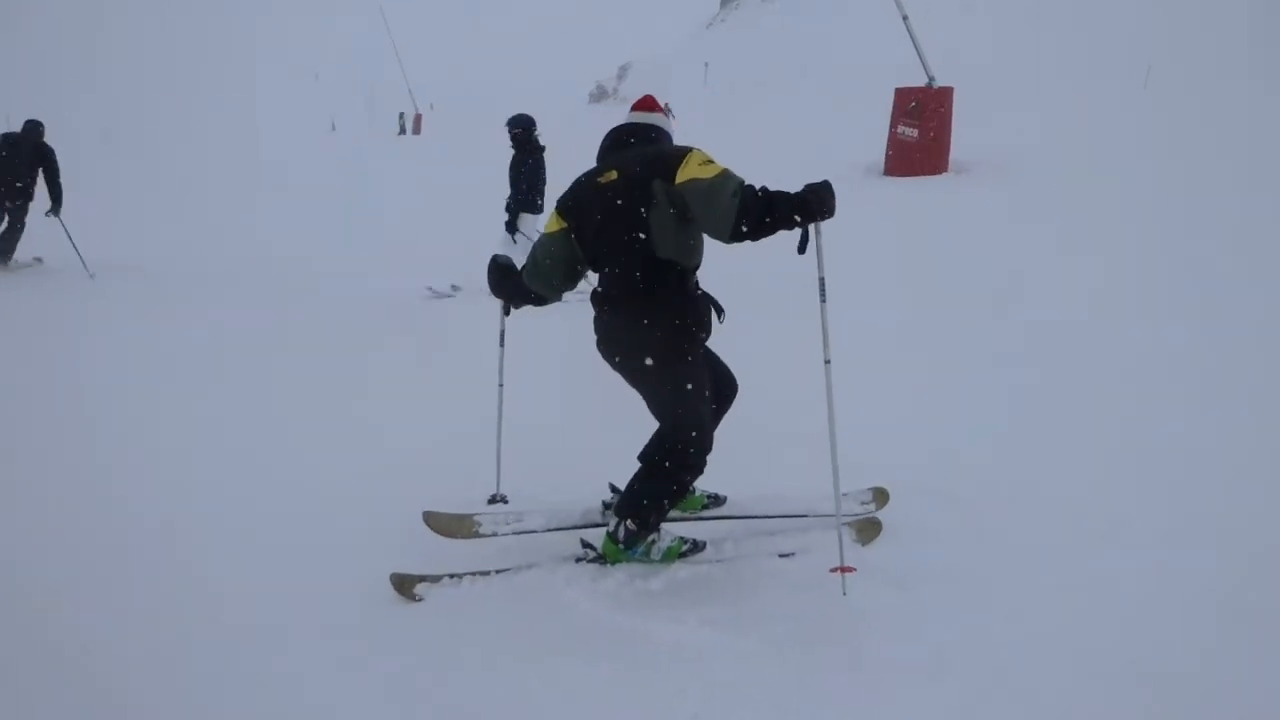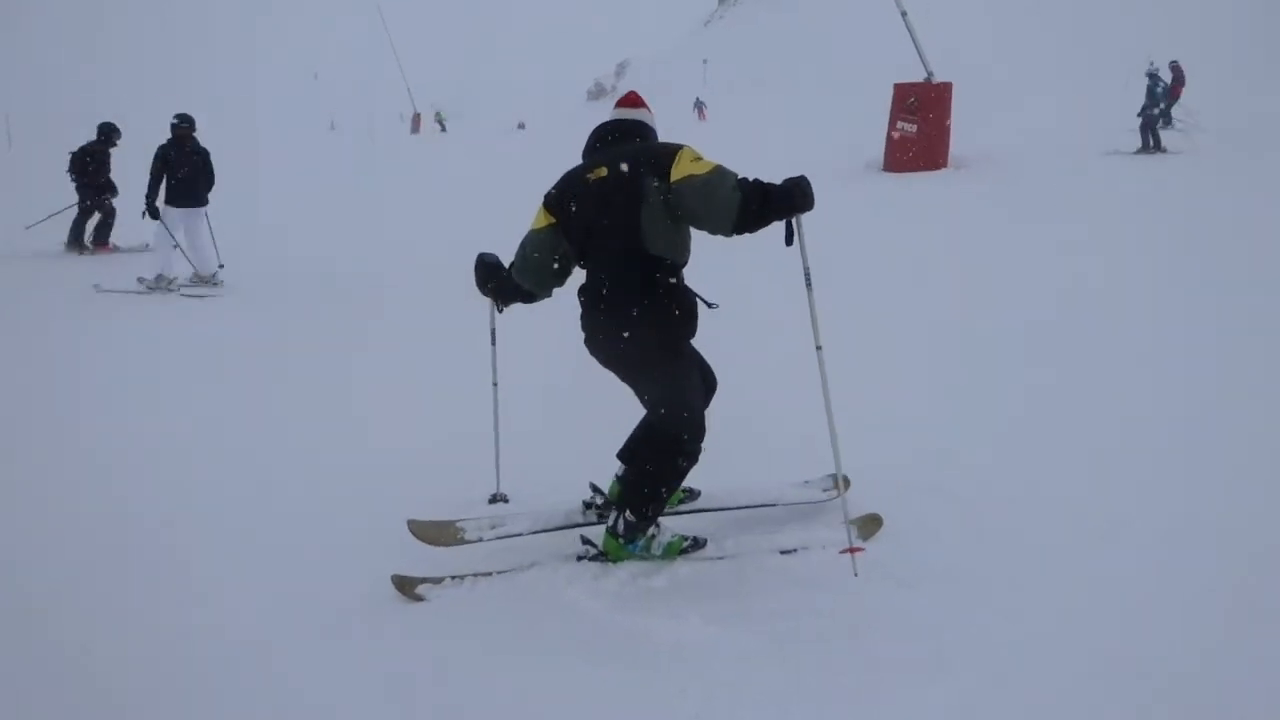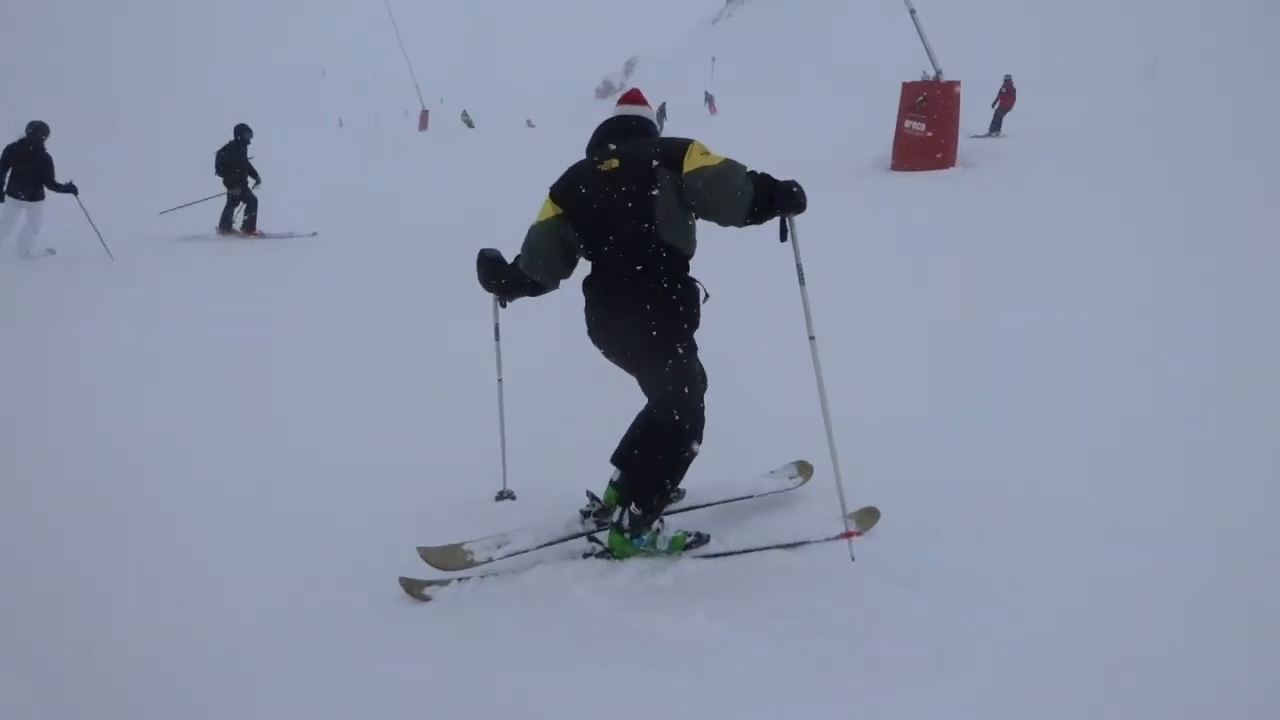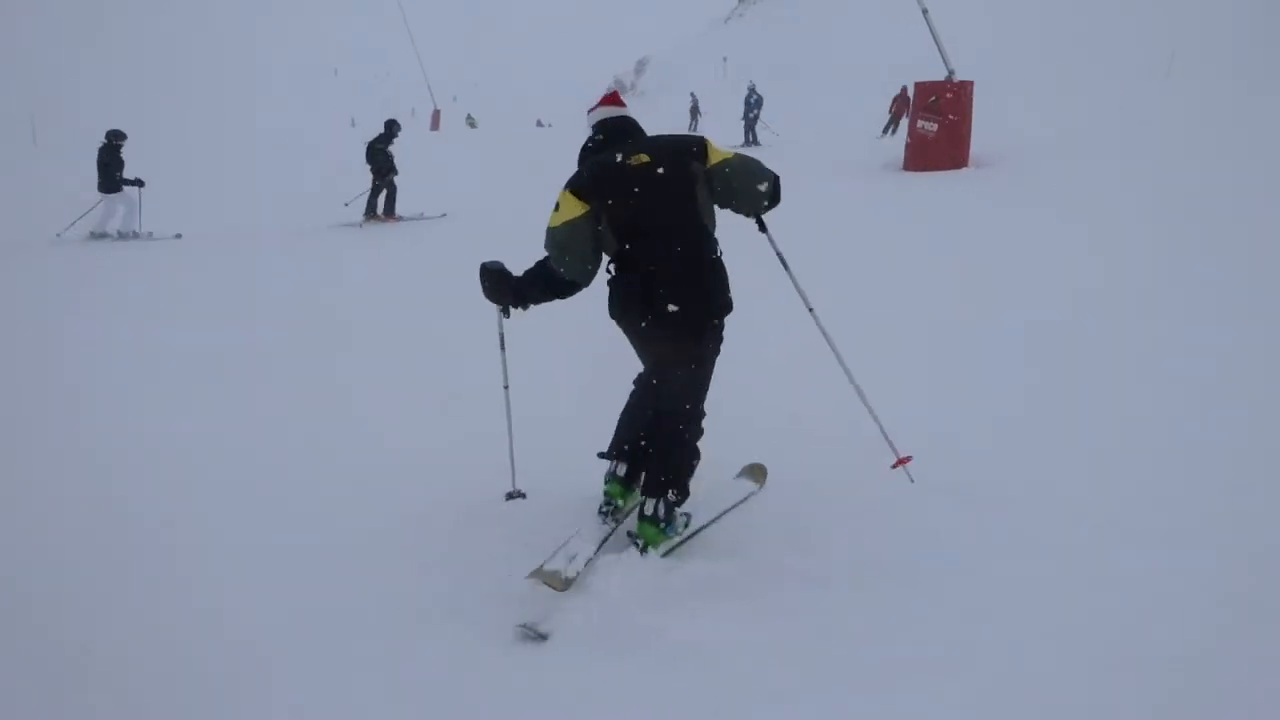
dt=0.7s
person 1, frame 1
left shoulder: (583, 190)
right shoulder: (674, 164)
left elbow: (546, 277)
right elbow: (737, 212)
left wrist: (511, 285)
right wrist: (803, 205)
left hip: (616, 330)
right hip: (663, 328)
left knee: (717, 389)
right knee: (691, 434)
left ankle: (661, 487)
right ankle: (631, 533)
person 1, frame 2
left shoulder: (569, 188)
right shoulder: (664, 162)
left elbow: (534, 273)
right elbow: (730, 205)
left wrist: (500, 286)
right wrist: (786, 197)
left hip: (603, 327)
right hip: (652, 324)
left knee: (695, 386)
right knee: (682, 427)
left ankle: (633, 486)
right ankle: (628, 529)
person 1, frame 3
left shoulder: (574, 180)
right shoulder: (673, 155)
left elbow: (540, 265)
right elbow: (738, 195)
left wrist: (503, 279)
right wrist: (785, 196)
left hip: (606, 319)
right hip: (660, 315)
left knee: (679, 390)
right knee: (684, 419)
left ankle: (624, 489)
right ankle: (634, 525)
person 1, frame 4
left shoulder: (585, 182)
right shoulder: (687, 150)
left elbow: (567, 269)
right elbow: (756, 186)
left wrist: (515, 290)
right wrist: (765, 194)
left hip: (636, 307)
right hip: (698, 301)
left knee: (657, 383)
right knee: (682, 403)
left ankle: (621, 482)
right ankle: (659, 513)
